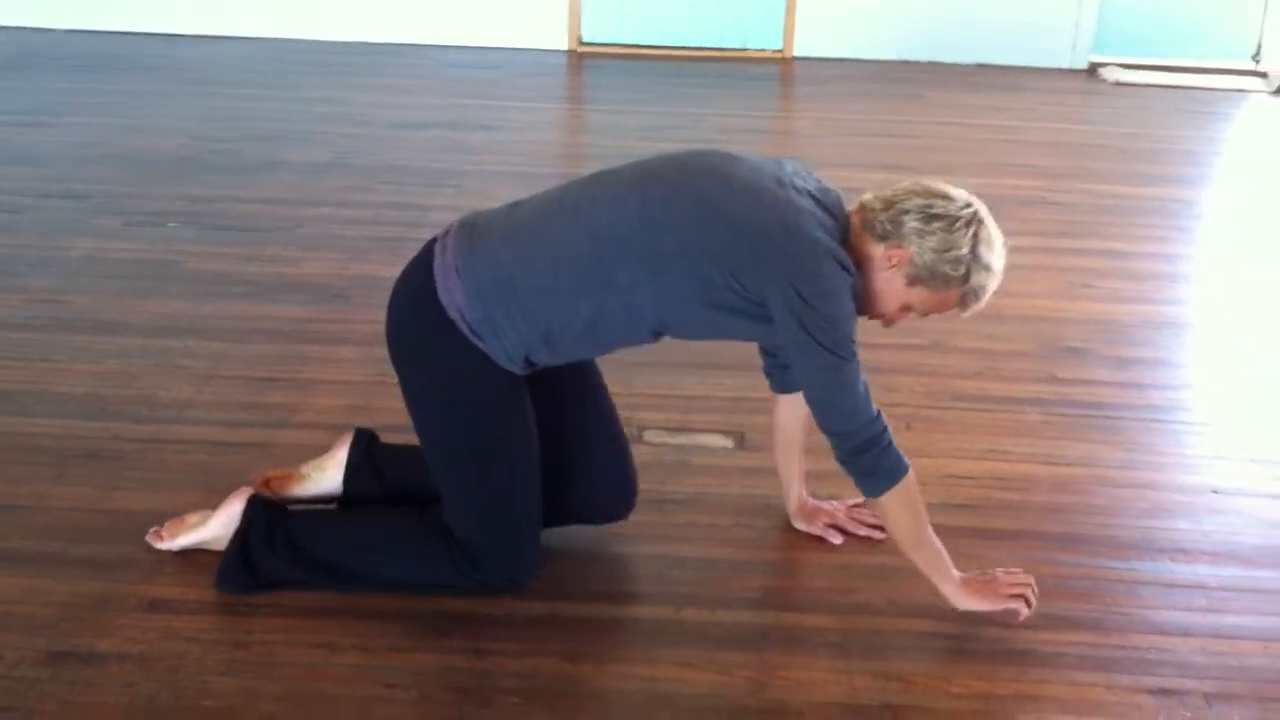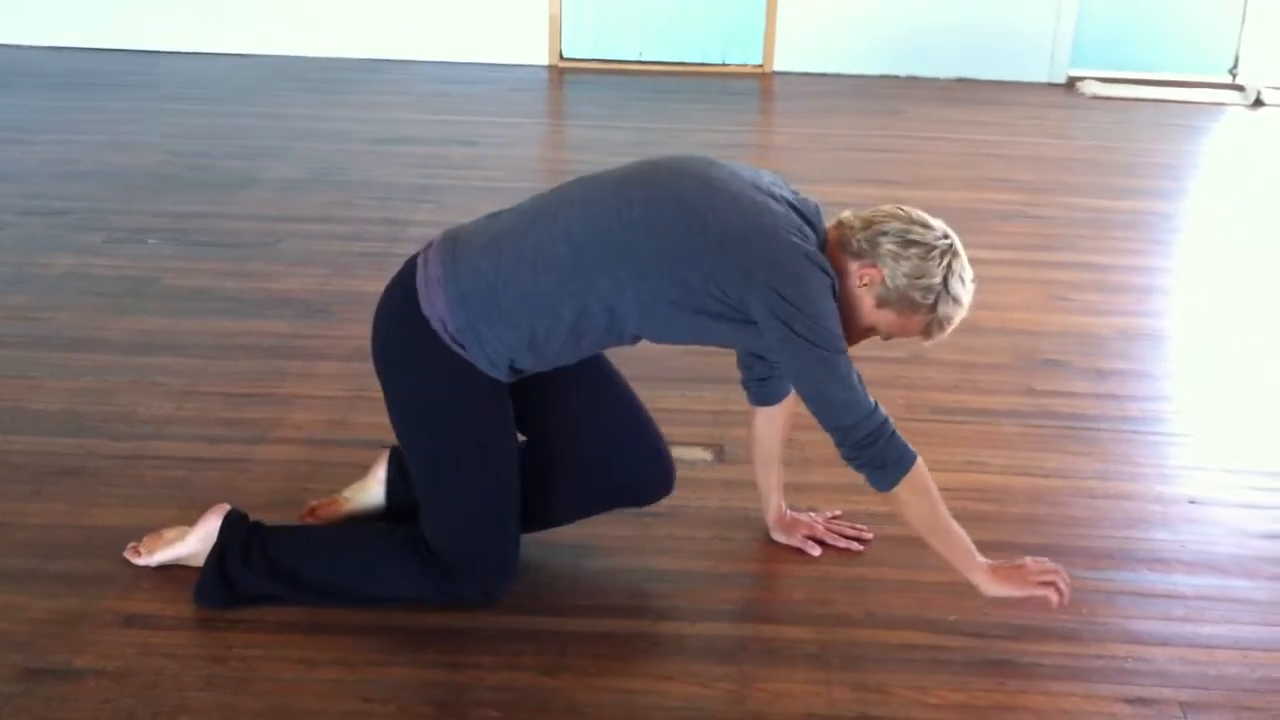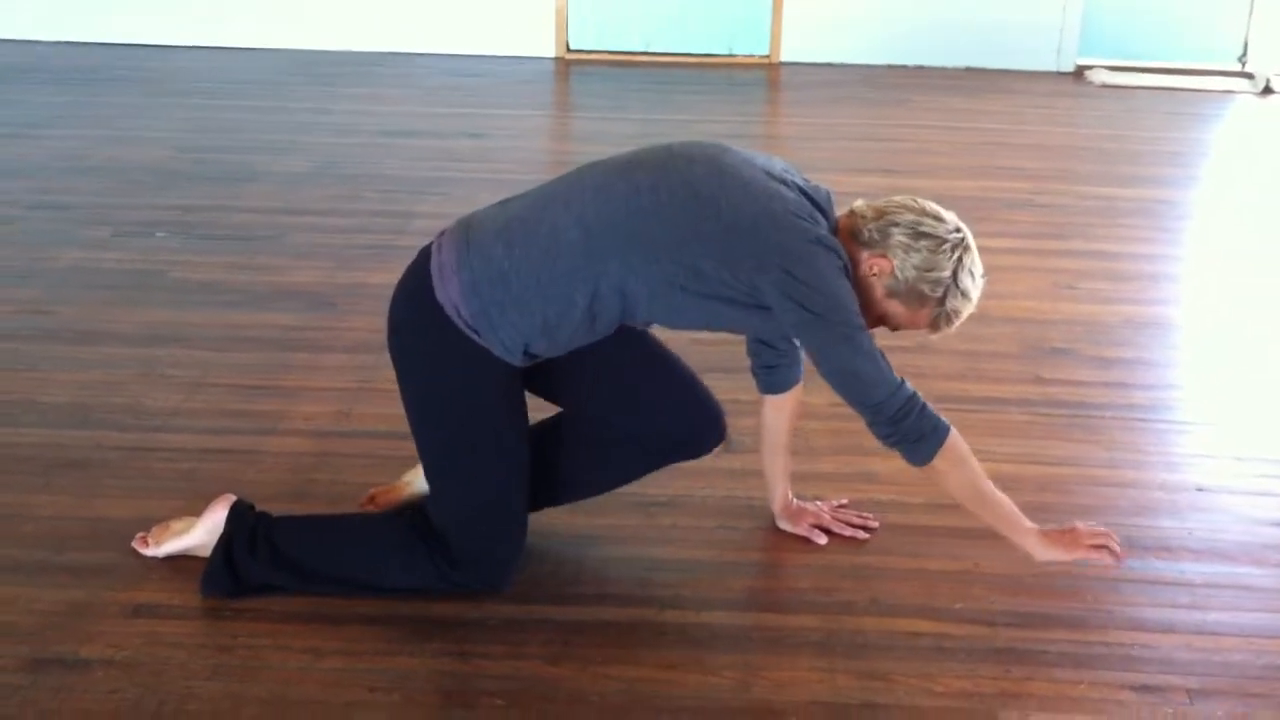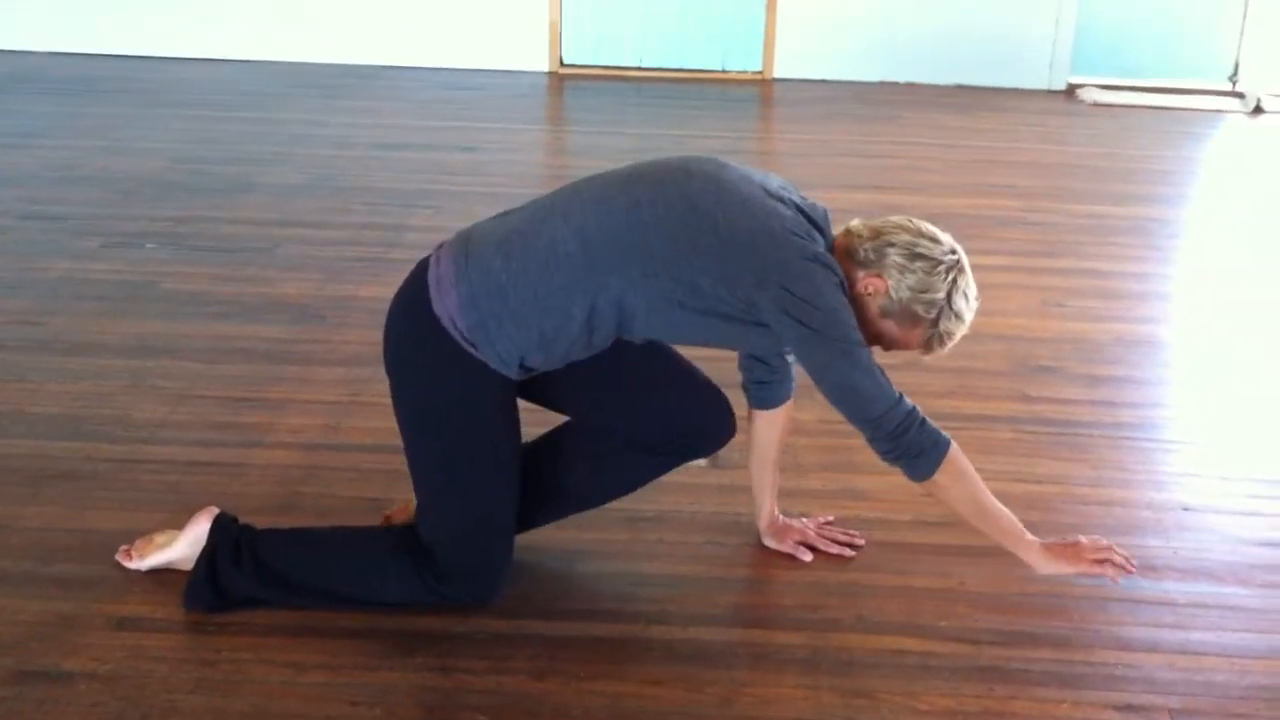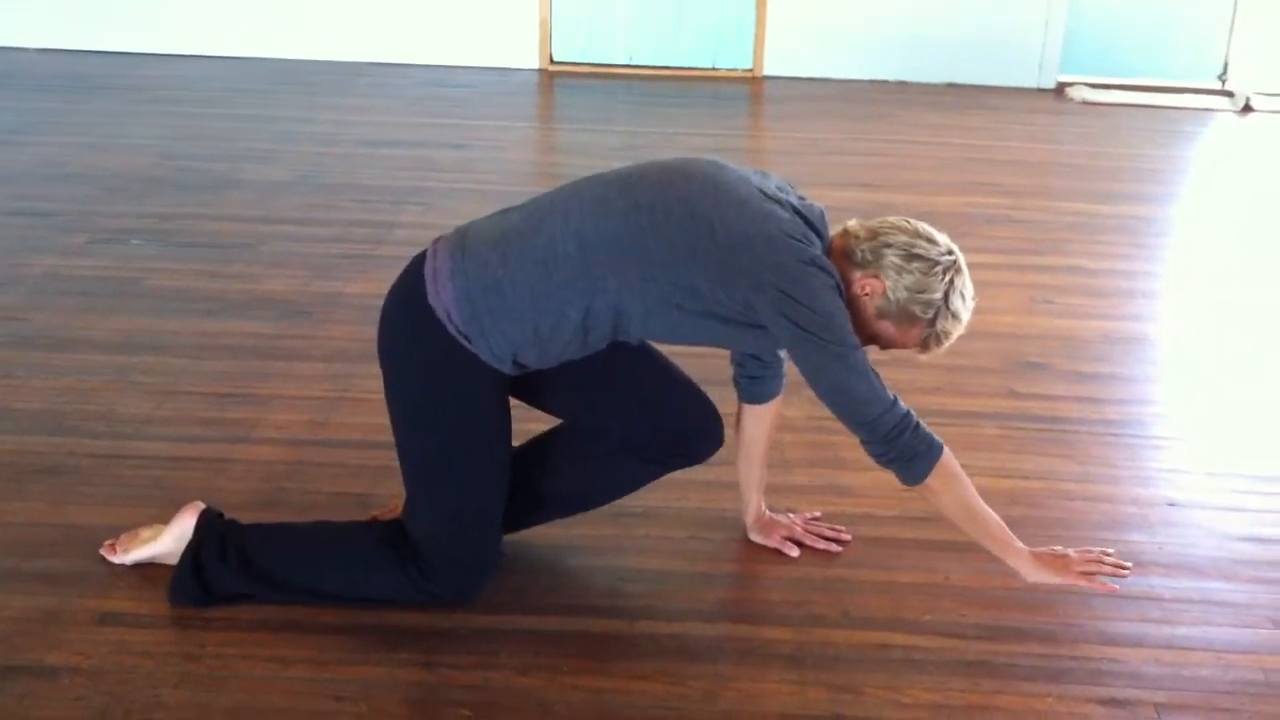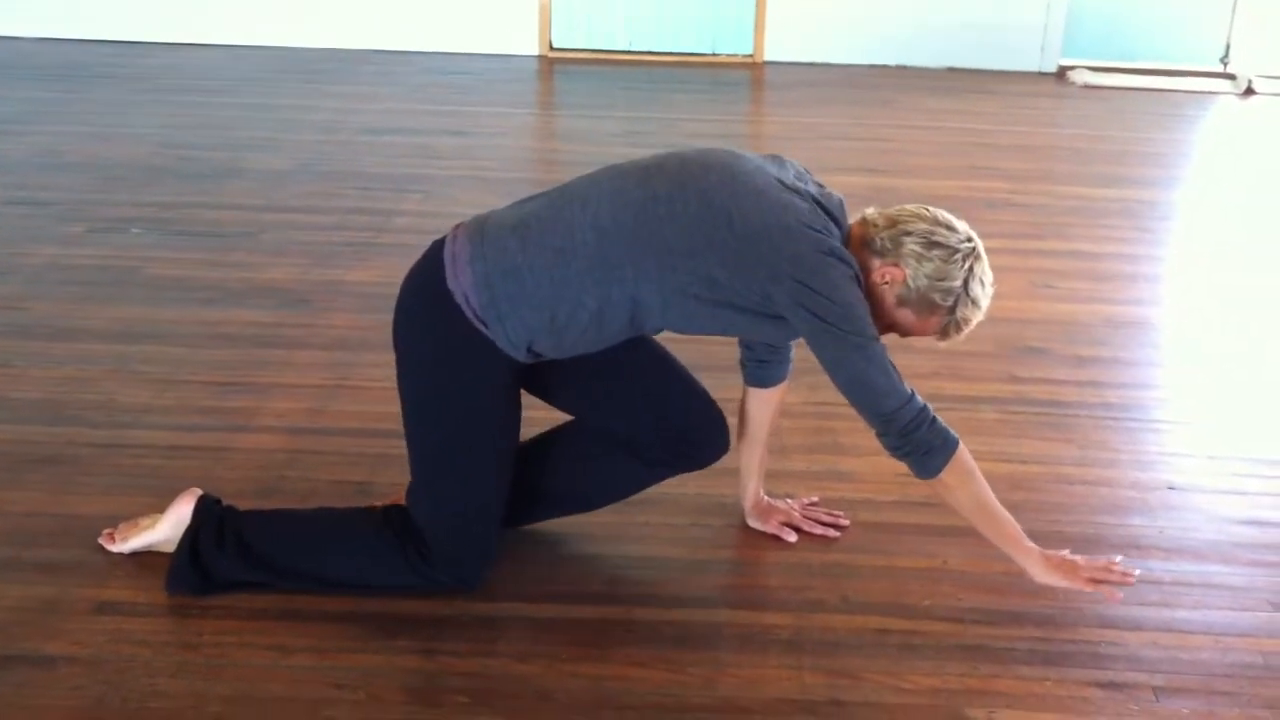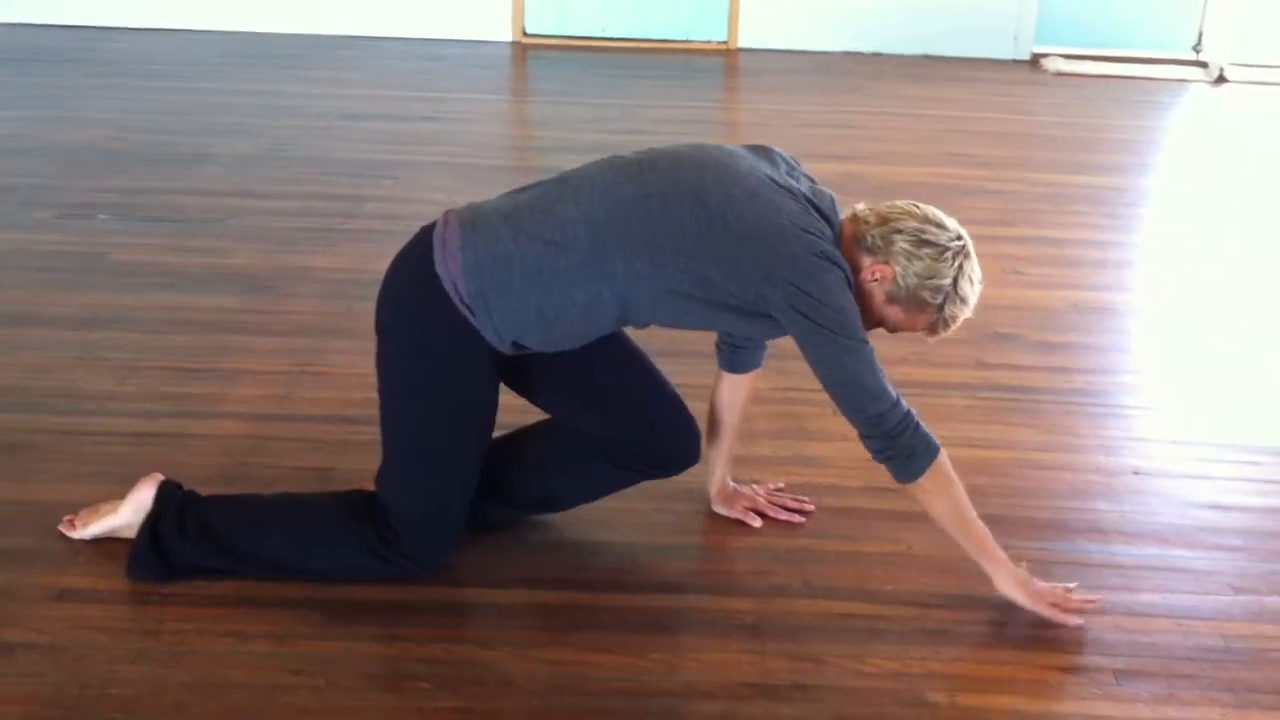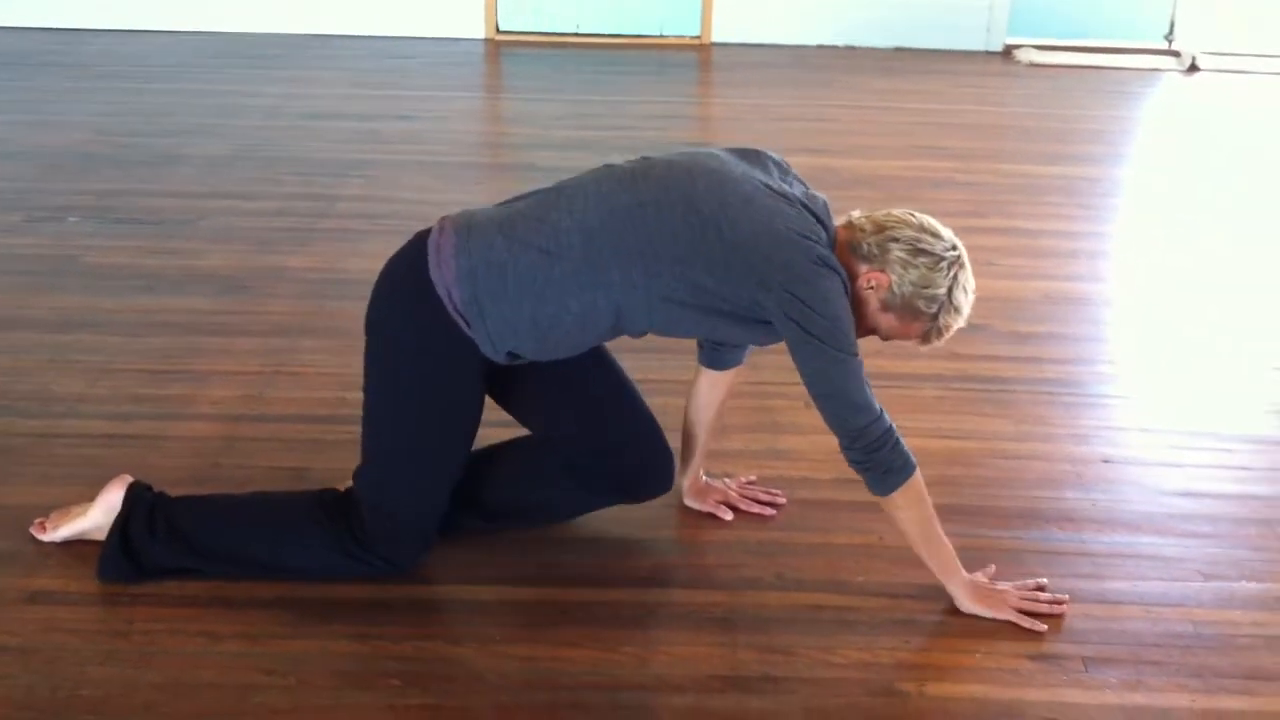
dt=0.3s
person 1, frame 1
left shoulder: (808, 212)
right shoulder: (811, 267)
left elbow: (787, 364)
right elbow: (866, 444)
left wrist: (797, 500)
right wrist: (955, 584)
left hip: (500, 299)
right hip: (454, 321)
left knee: (601, 496)
right knee: (496, 559)
left ankle: (358, 470)
right ankle: (252, 532)
person 1, frame 2
left shoulder: (788, 228)
right shoulder: (791, 274)
left elbow: (767, 374)
right elbow: (871, 441)
left wrist: (777, 512)
right wrist: (982, 570)
left hip: (500, 318)
right hip: (437, 333)
left knee: (641, 476)
right knee: (473, 573)
left ankle: (409, 484)
right ankle: (232, 548)
person 1, frame 3
left shoulder: (797, 217)
right shoulder: (803, 260)
left elbow: (775, 356)
right elbow: (901, 418)
left wrist: (782, 499)
right wrist: (1032, 537)
left hip: (515, 300)
right hip: (455, 320)
left knee: (690, 426)
right knee: (478, 562)
left ankle: (458, 473)
right ankle: (239, 538)
person 1, frame 4
left shoulder: (792, 229)
right shoulder: (801, 276)
left elbow: (768, 373)
right elbow: (904, 435)
left wrist: (771, 515)
right wrist: (1036, 549)
left hip: (514, 315)
right hip: (449, 332)
left knee: (698, 423)
right knee: (465, 575)
left ankle: (465, 496)
right ankle: (221, 551)
person 1, frame 5
left shoulder: (789, 229)
right shoulder: (799, 277)
left elbow: (758, 369)
right elbow: (895, 438)
left wrist: (756, 511)
right wrist: (1026, 558)
left hip: (505, 312)
right hip: (445, 327)
left knee: (685, 431)
right knee: (451, 574)
left ankle: (450, 497)
right ankle: (208, 545)
person 1, frame 6
left shoulder: (802, 209)
right shoulder: (815, 268)
left elbow: (766, 345)
right elbow: (910, 429)
left wrist: (755, 494)
right wrist: (1034, 559)
left hip: (521, 302)
right hip: (461, 313)
left knee: (691, 436)
right knee: (449, 559)
left ankle: (458, 488)
right ankle: (206, 533)
person 1, frame 7
left shoulder: (788, 190)
right shoulder: (809, 265)
left elbow: (741, 336)
right elbow: (893, 432)
left wrist: (722, 480)
right wrist: (1005, 573)
left hip: (502, 293)
right hip: (446, 302)
left knee: (661, 442)
right knee: (412, 545)
left ankle: (428, 485)
right ankle: (169, 517)
person 1, frame 8
left shoulder: (780, 191)
right shoulder: (806, 273)
left elbow: (722, 329)
right elbow: (869, 443)
left wrist: (695, 472)
right wrist: (961, 585)
left hip: (492, 299)
right hip: (439, 307)
left knee: (636, 467)
right knee: (380, 543)
left ankle: (414, 480)
right ankle: (138, 521)
